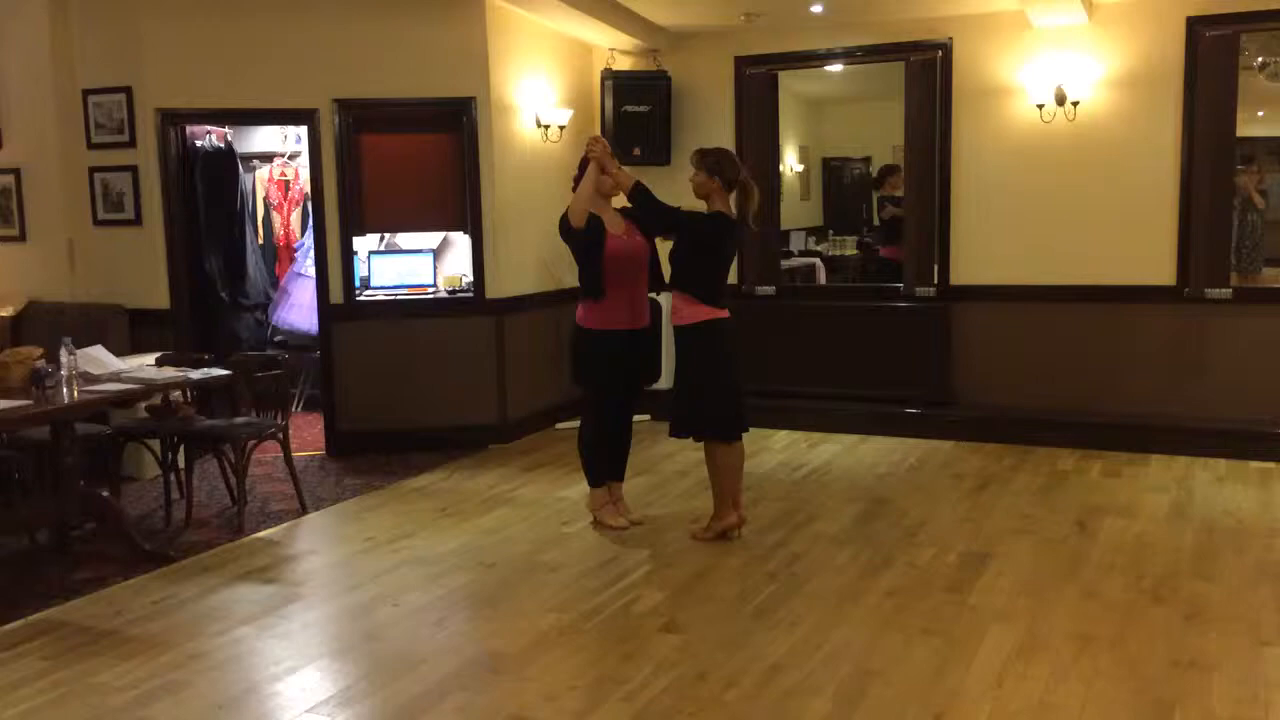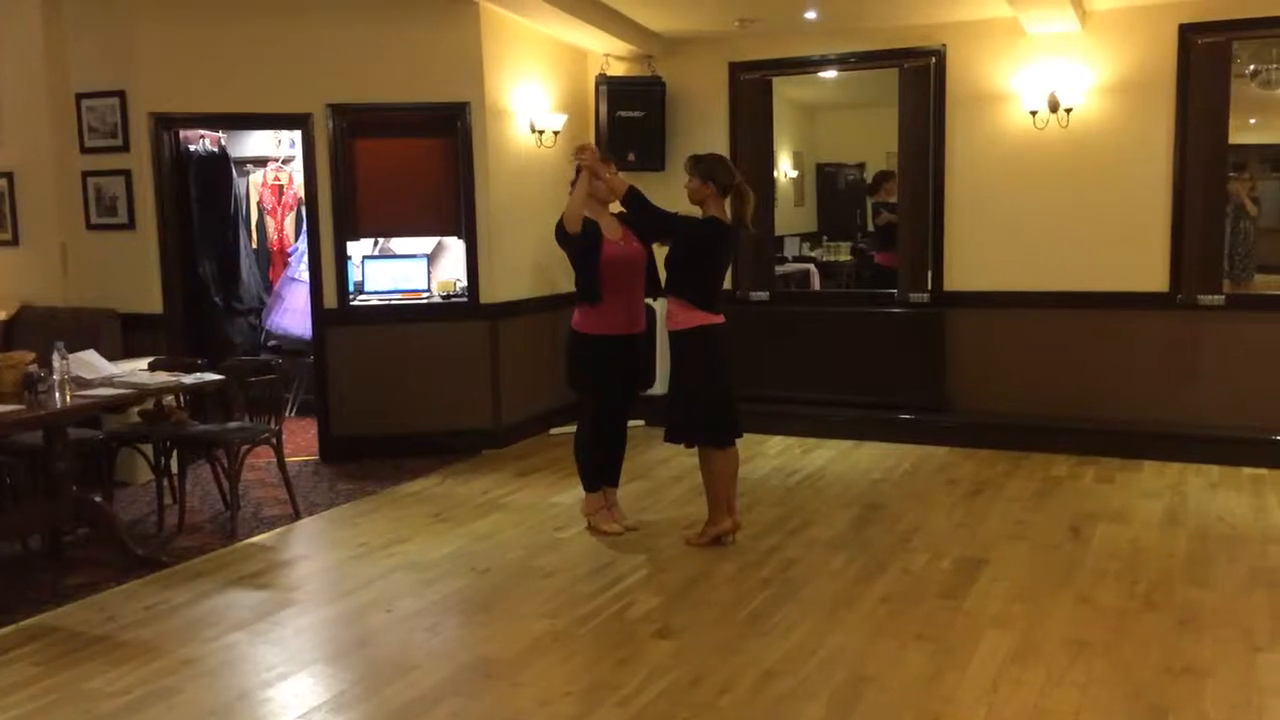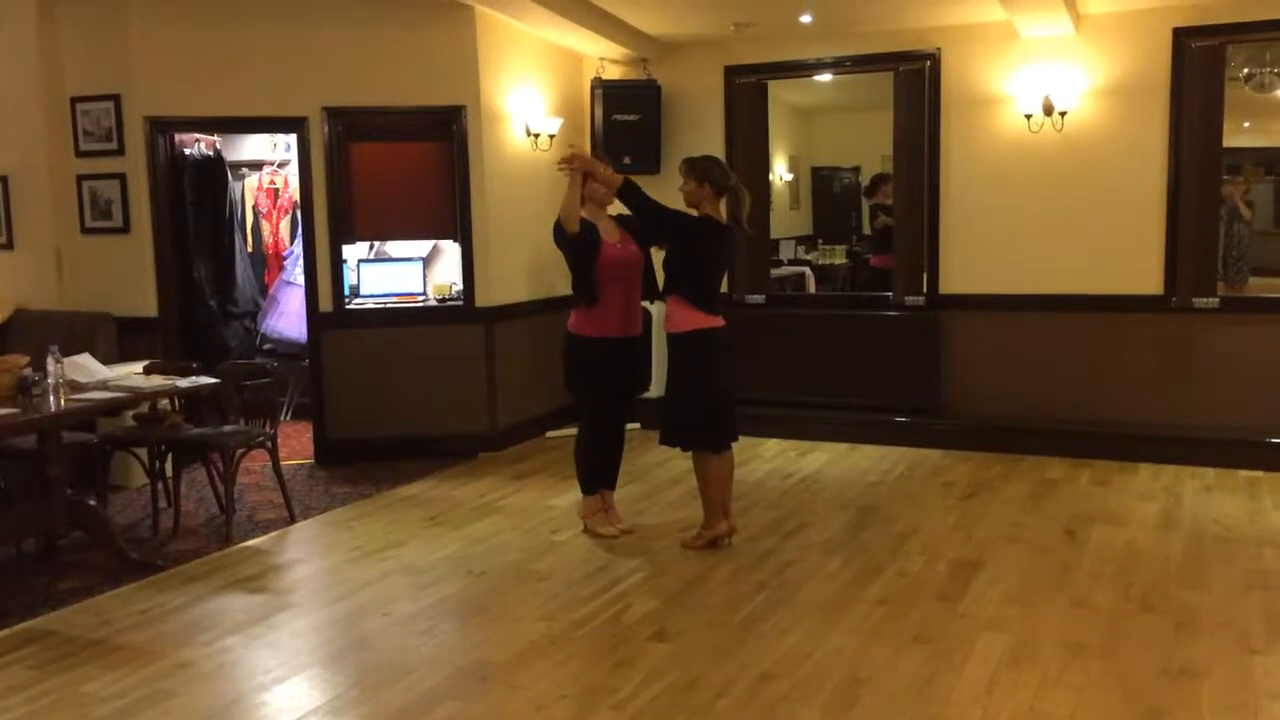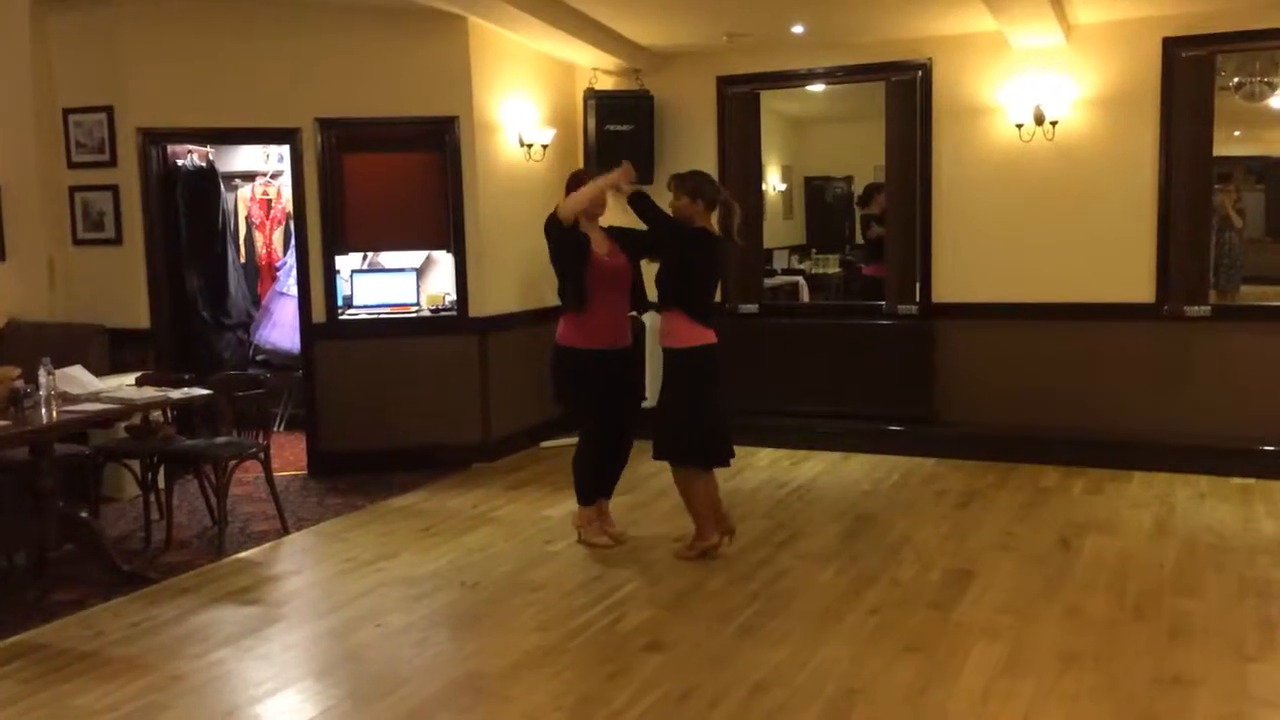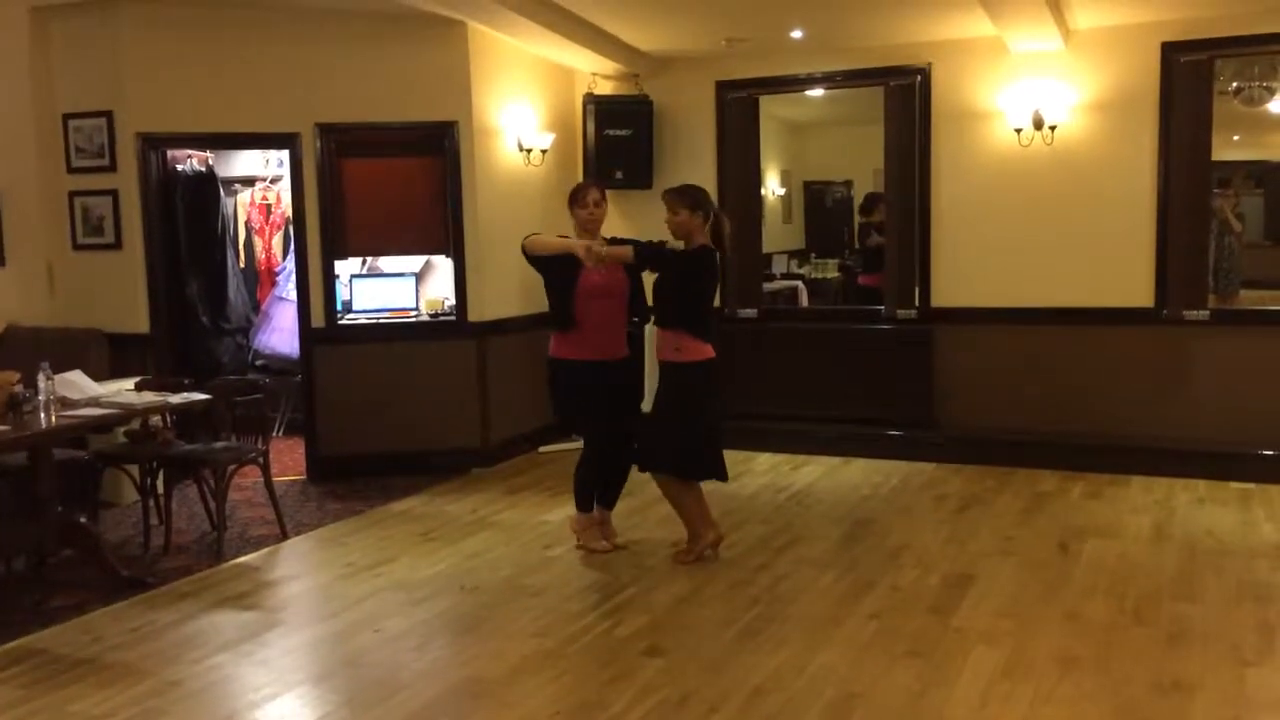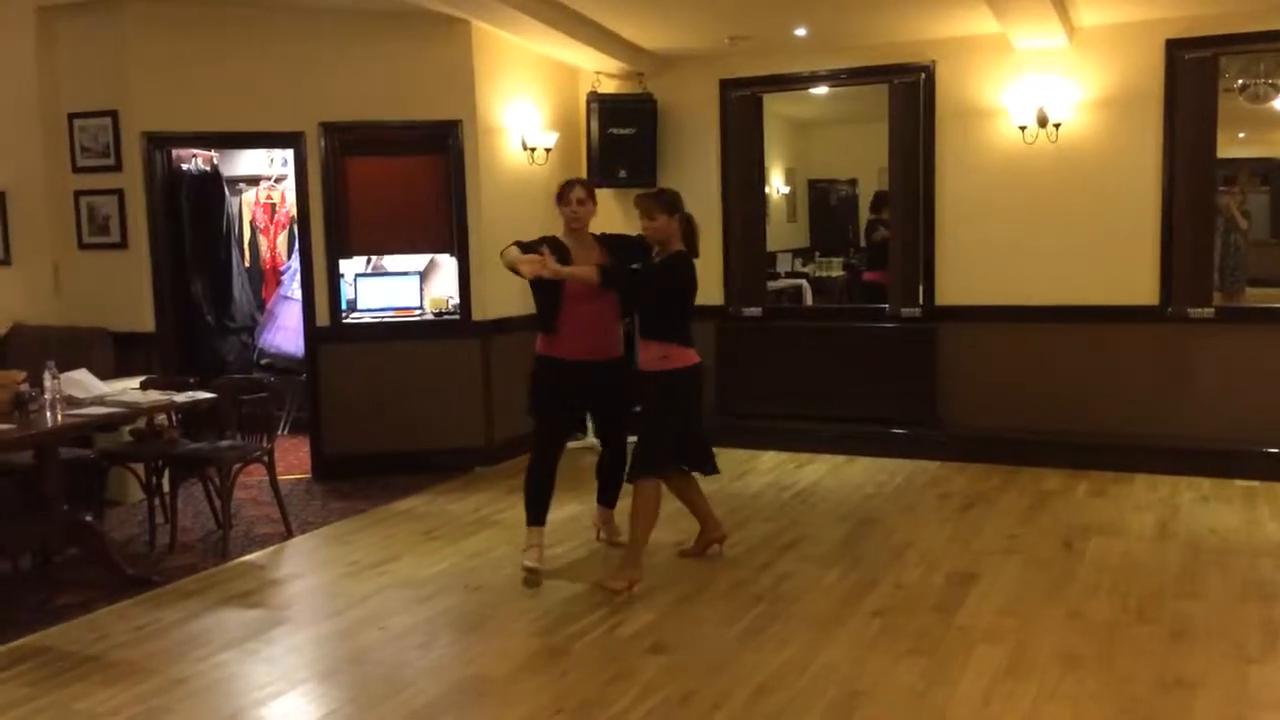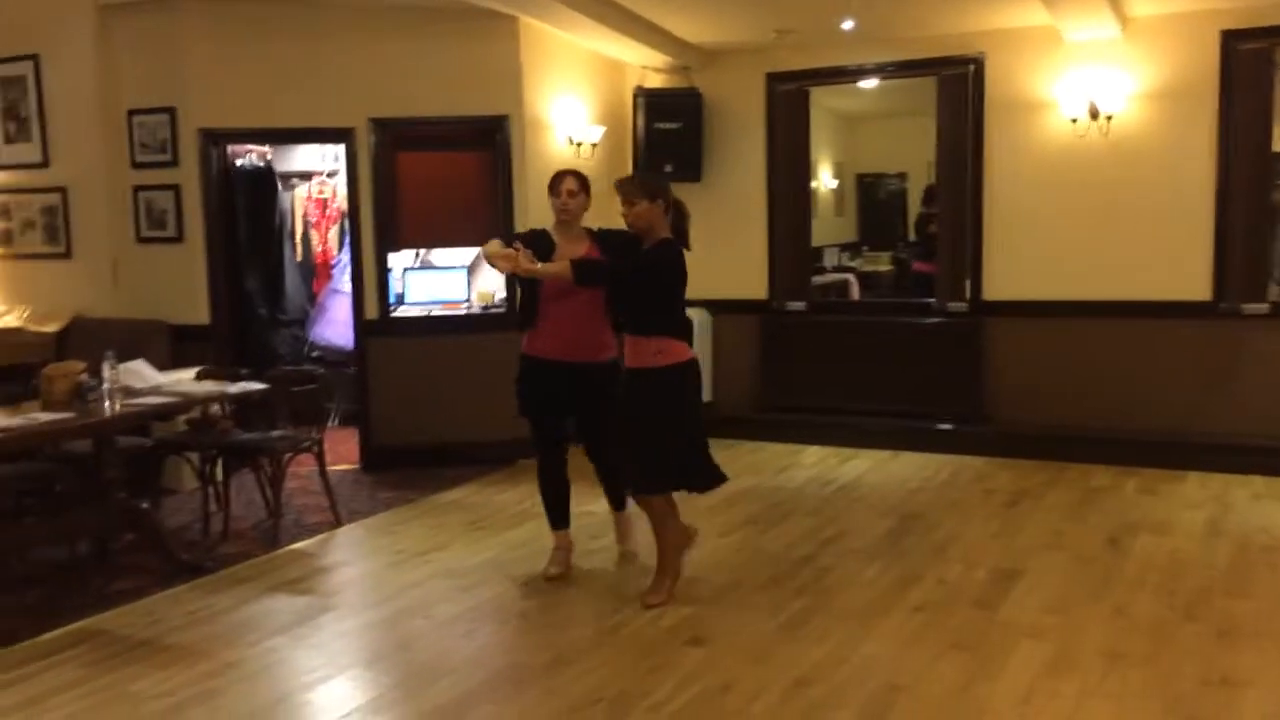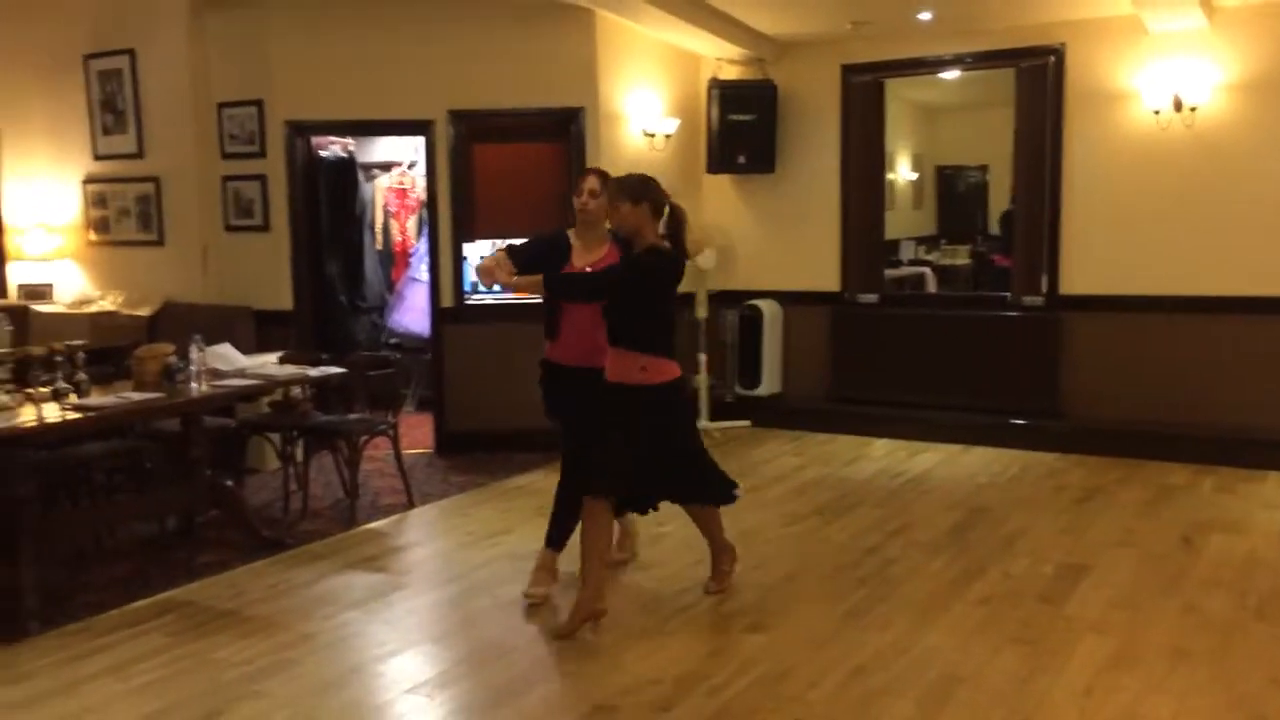
dt=0.4s
person 1, frame 1
left shoulder: (710, 226)
right shoulder: (722, 224)
left elbow: (654, 209)
right elbow: (663, 219)
left wrist: (610, 165)
right wrist: (615, 167)
left hip: (700, 332)
right hip: (712, 329)
left knee: (714, 427)
right knee: (724, 425)
left ankle: (723, 514)
right ankle: (734, 508)
person 1, frame 2
left shoulder: (704, 231)
right shoulder: (719, 229)
left elbow: (648, 214)
right elbow: (658, 222)
left wrist: (601, 170)
right wrist: (608, 173)
left hip: (695, 338)
right hip: (708, 335)
left knee: (707, 433)
right knee: (719, 430)
left ankle: (718, 519)
right ankle: (728, 513)
person 1, frame 3
left shoulder: (699, 230)
right shoulder: (717, 231)
left elbow: (643, 206)
right elbow: (656, 228)
left wrist: (593, 168)
left hip: (694, 342)
right hip: (707, 338)
left knee: (702, 436)
right knee: (714, 435)
left ankle: (714, 522)
right ankle: (724, 517)
person 1, frame 4
left shoulder: (695, 241)
right shoulder: (700, 244)
left elbow: (645, 207)
right elbow: (655, 241)
left wrist: (623, 183)
left hip: (688, 355)
right hip: (692, 352)
left knee: (681, 448)
right knee: (689, 446)
left ankle: (706, 532)
right ankle: (718, 521)
person 1, frame 5
left shoulder: (701, 259)
right shoulder: (686, 257)
left elbow: (650, 257)
left wrist: (599, 250)
left hip: (690, 369)
right hip: (679, 366)
left knee: (660, 455)
right knee: (677, 454)
left ankle: (702, 532)
right ankle: (704, 530)
person 1, frame 6
left shoulder: (678, 268)
right shoulder: (656, 261)
left elbow: (624, 280)
left wrist: (561, 271)
left hip: (675, 375)
right hip: (658, 373)
left knee: (648, 466)
right knee: (673, 460)
left ankle: (631, 565)
right ankle: (710, 526)
person 1, frame 7
left shoulder: (665, 256)
right shoulder: (643, 252)
left elbow: (602, 273)
left wrist: (536, 270)
left hip: (669, 374)
right hip: (639, 374)
left knee: (655, 477)
right knee: (640, 475)
left ankle: (668, 566)
right ankle: (679, 532)
person 1, frame 8
left shoulder: (649, 266)
right shoulder: (647, 260)
left elbow: (584, 287)
left wrist: (515, 281)
left hip: (656, 393)
right hip: (626, 390)
left knee: (686, 485)
right knee: (600, 492)
left ankle: (723, 554)
right ankle: (591, 598)
person 2, frame 1
left shoulder: (634, 218)
right shoulder: (583, 222)
right elbow: (573, 222)
right wrist: (594, 165)
left hip: (637, 332)
right hip: (598, 334)
left knee: (624, 414)
right knee: (598, 414)
left ankle: (617, 494)
right ankle: (598, 499)
person 2, frame 2
left shoulder: (631, 225)
right shoulder: (581, 227)
right elbow: (567, 228)
right wrist: (585, 172)
left hip: (632, 338)
right hip: (594, 340)
left knee: (619, 420)
right knee: (594, 420)
left ankle: (611, 500)
right ankle: (593, 505)
person 2, frame 3
left shoulder: (629, 227)
right shoulder: (579, 231)
right elbow: (565, 225)
right wrist: (574, 173)
left hip: (629, 340)
right hip: (591, 343)
left knee: (616, 424)
right knee: (593, 424)
left ankle: (608, 503)
right ankle: (590, 509)
person 2, frame 4
left shoulder: (621, 239)
right shoulder: (567, 240)
right elbow: (560, 213)
right wrist: (610, 181)
left hip: (620, 352)
right hip: (579, 354)
left knee: (623, 432)
right knee: (594, 434)
left ankle: (602, 506)
right ankle: (586, 517)
person 2, frame 5
right shoulder: (564, 252)
right elbow: (530, 244)
right wrist: (567, 245)
left hip: (618, 364)
right hip: (574, 365)
left knee: (624, 442)
right knee: (597, 442)
left ankle: (603, 517)
right ankle: (583, 521)
person 2, frame 6
left shoulder: (614, 247)
right shoulder: (548, 249)
right elbow: (512, 253)
right wrist: (519, 261)
left hip: (608, 364)
right hip: (558, 365)
left knee: (614, 443)
right knee: (547, 447)
left ankle: (605, 518)
right ankle: (533, 540)
person 2, frame 7
left shoulder: (607, 244)
right shoulder: (535, 242)
right elbow: (494, 248)
right wrist: (498, 255)
left hip: (595, 366)
right hip: (543, 366)
left knee: (600, 448)
right knee: (549, 454)
left ankle: (621, 520)
right ankle: (561, 541)
person 2, frame 8
right shoulder: (553, 245)
right elbow: (506, 260)
right wrist: (493, 266)
left hip: (606, 373)
right hip: (562, 370)
left knee: (576, 462)
right knee: (591, 456)
left ankle: (548, 562)
right ankle: (625, 528)
